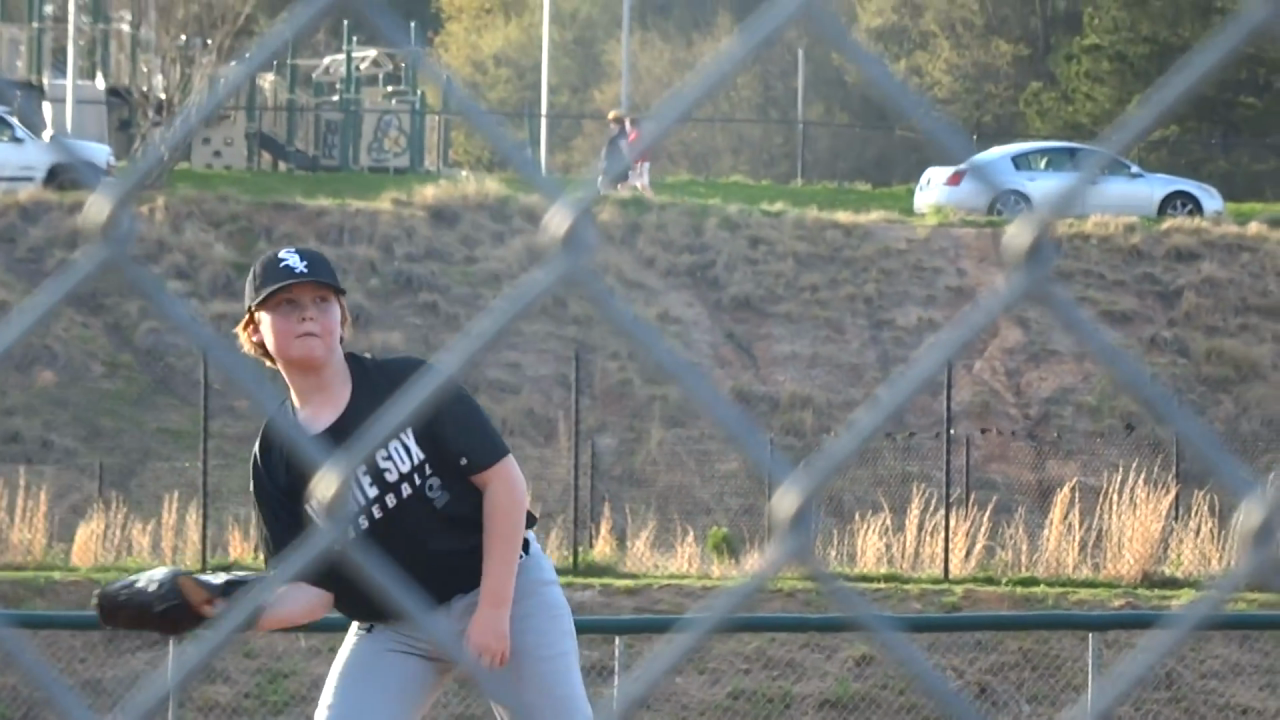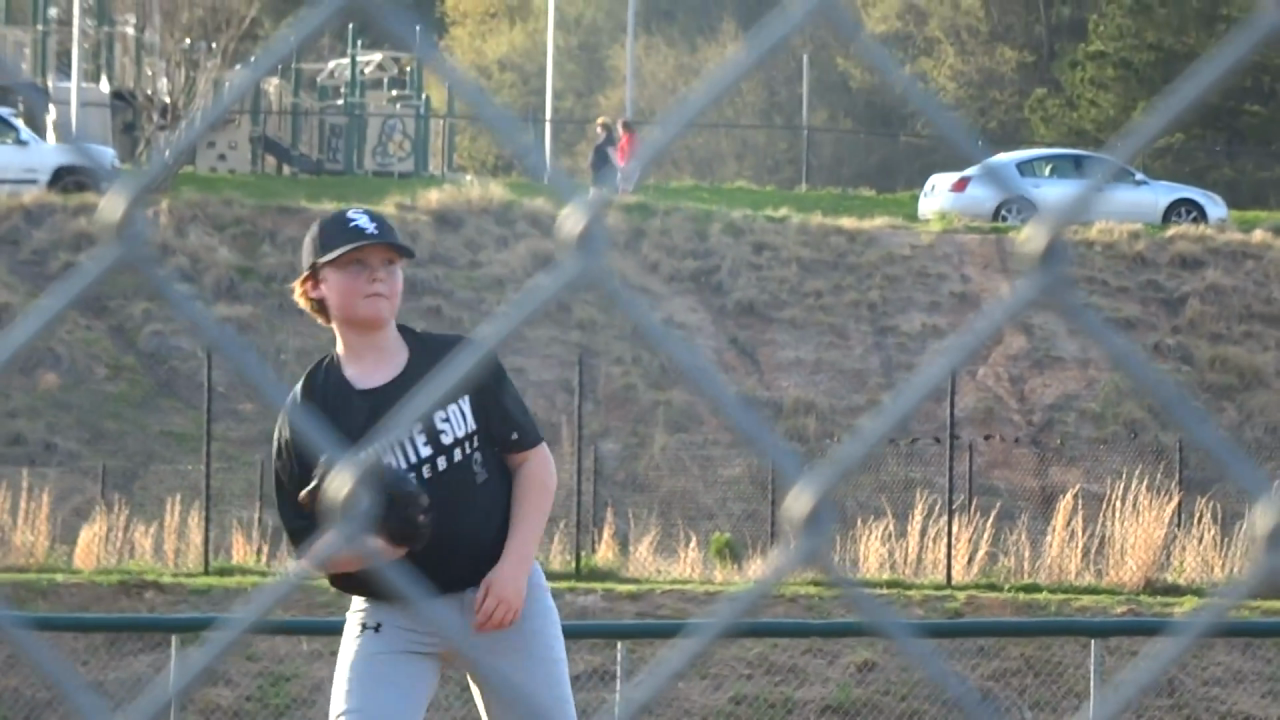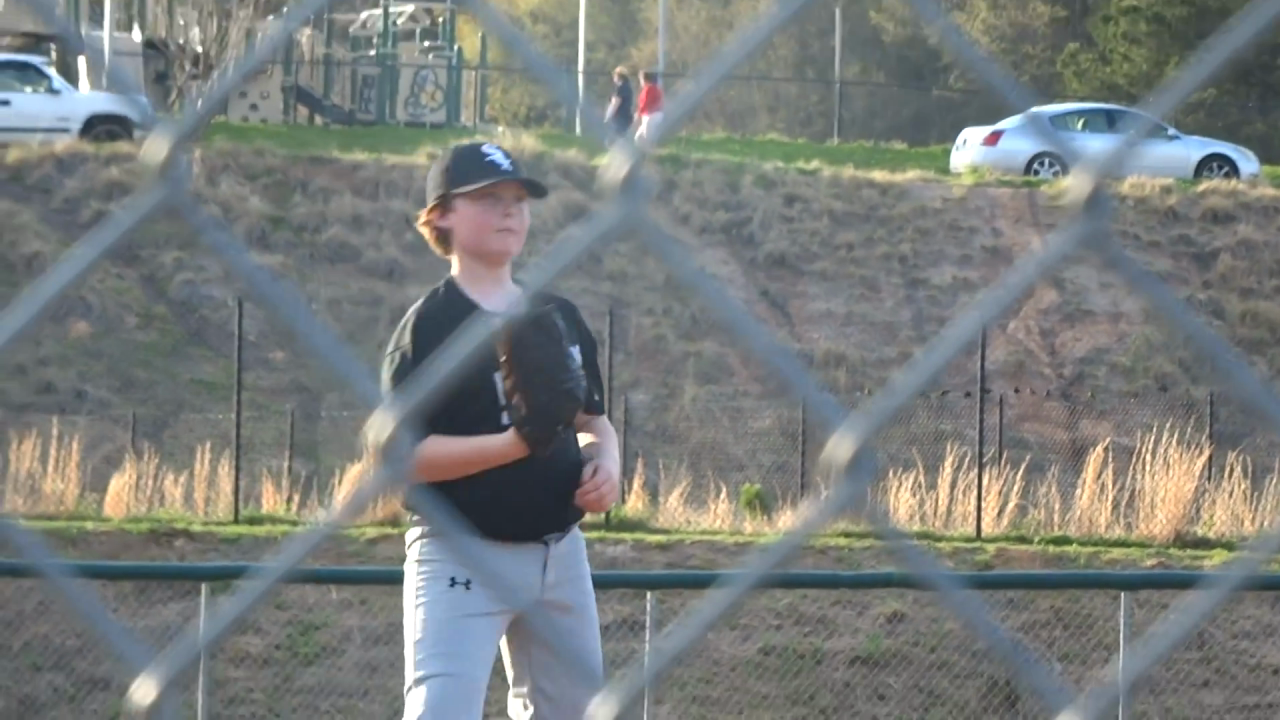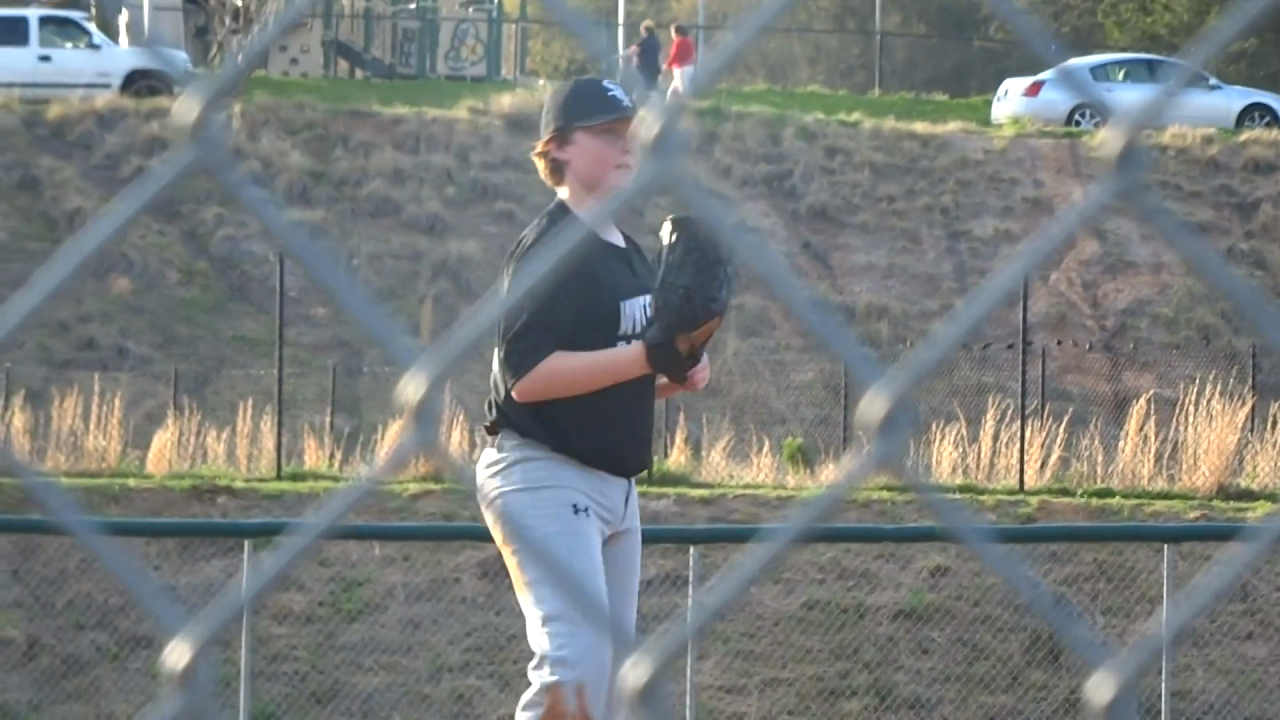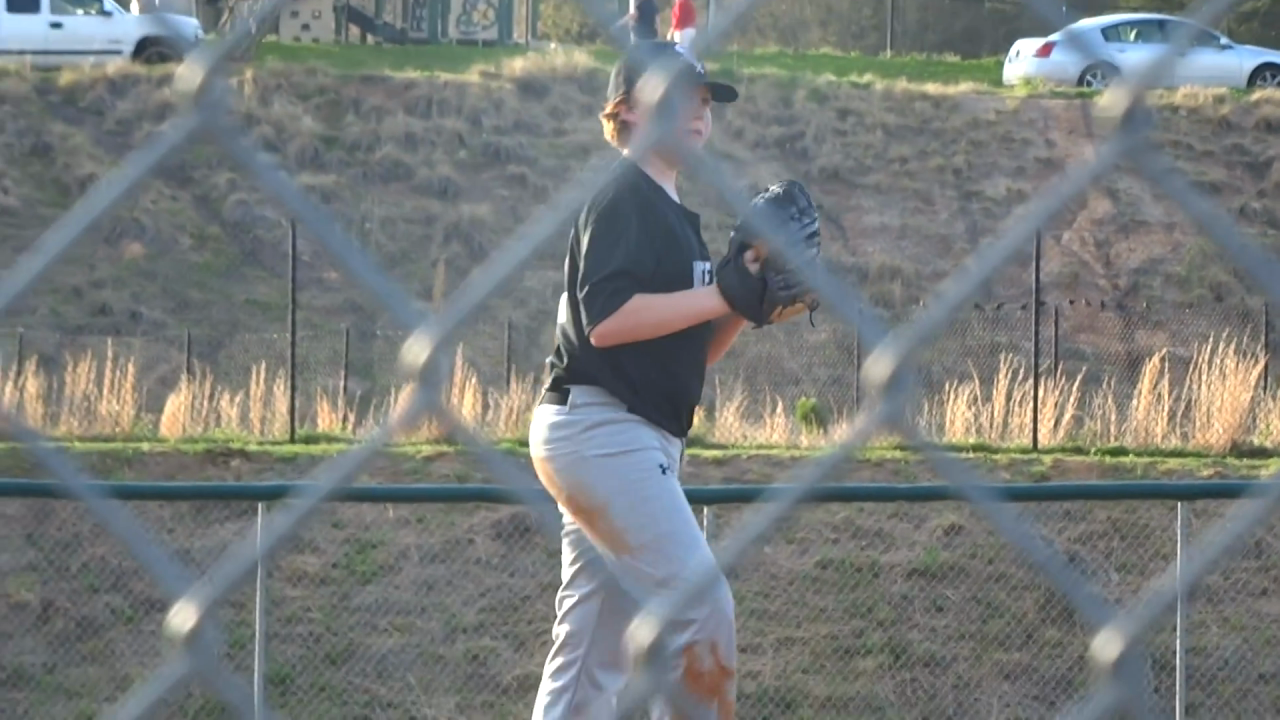
dt=0.2s
person 1, frame 1
left shoulder: (411, 386)
right shoulder: (275, 454)
left elbow: (504, 479)
right elbow: (311, 589)
left wrist: (494, 608)
left hip: (509, 590)
right hip: (393, 626)
person 1, frame 2
right shoulder: (309, 409)
left elbow: (534, 461)
right elbow: (311, 546)
left wrist: (514, 565)
right wrist: (384, 545)
left hip: (502, 588)
right hip: (393, 613)
person 1, frame 3
left shoulder: (559, 315)
right shoulder: (429, 326)
left elbow: (593, 419)
right elbow: (407, 459)
left wrist: (606, 464)
right wrist: (520, 441)
left hip: (561, 552)
right hip: (461, 560)
person 1, frame 4
left shoulder: (633, 255)
right shoulder: (549, 246)
right elbow: (527, 377)
left wrist: (682, 368)
right wrist: (648, 359)
left hip: (615, 490)
right hip: (541, 480)
right knee: (576, 663)
person 1, frame 5
left shoulder: (677, 213)
right shoulder: (623, 199)
left elbow: (685, 348)
right elbow: (607, 322)
left wrist: (738, 310)
right wrist: (724, 295)
left hip: (634, 442)
right hip: (601, 433)
left knee: (595, 633)
right knee: (702, 610)
